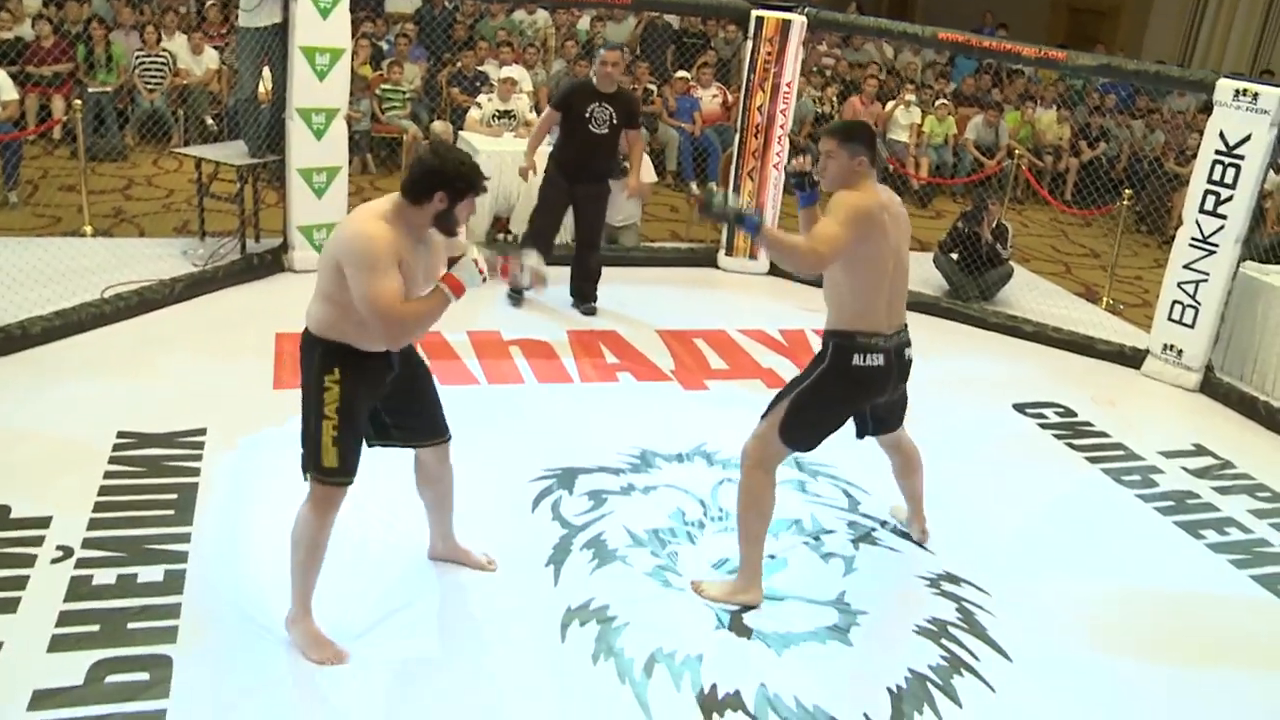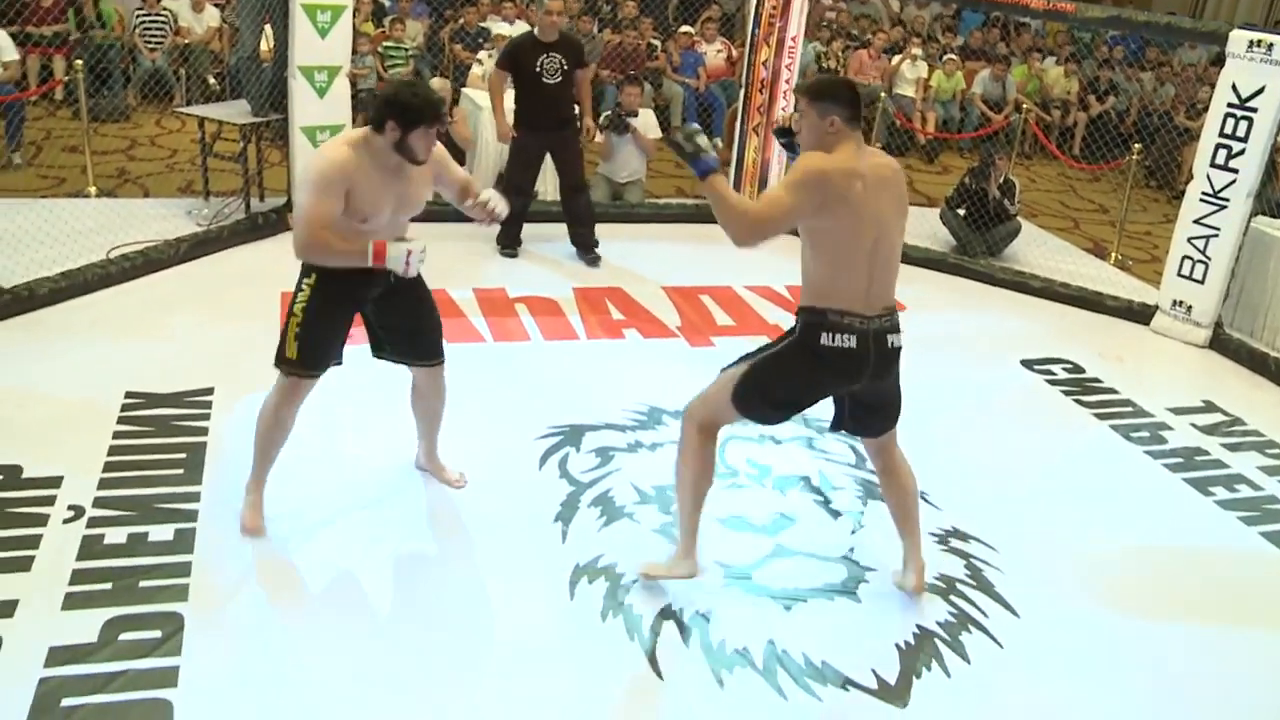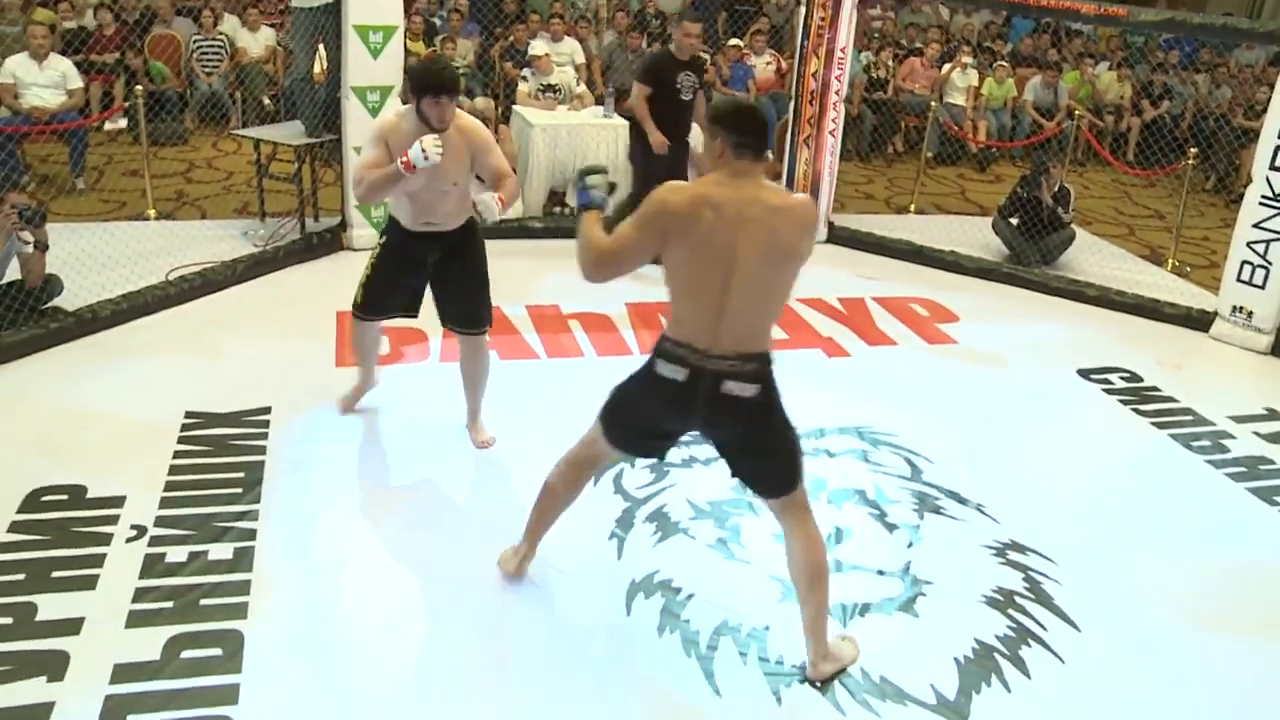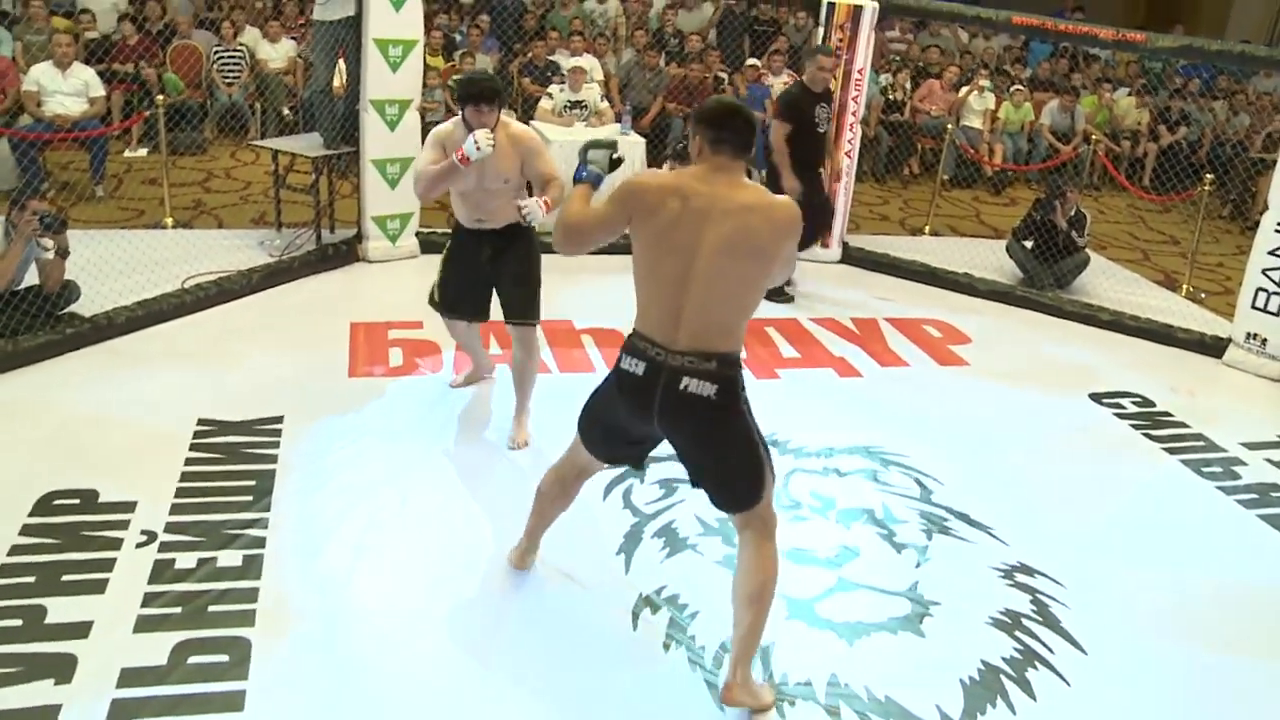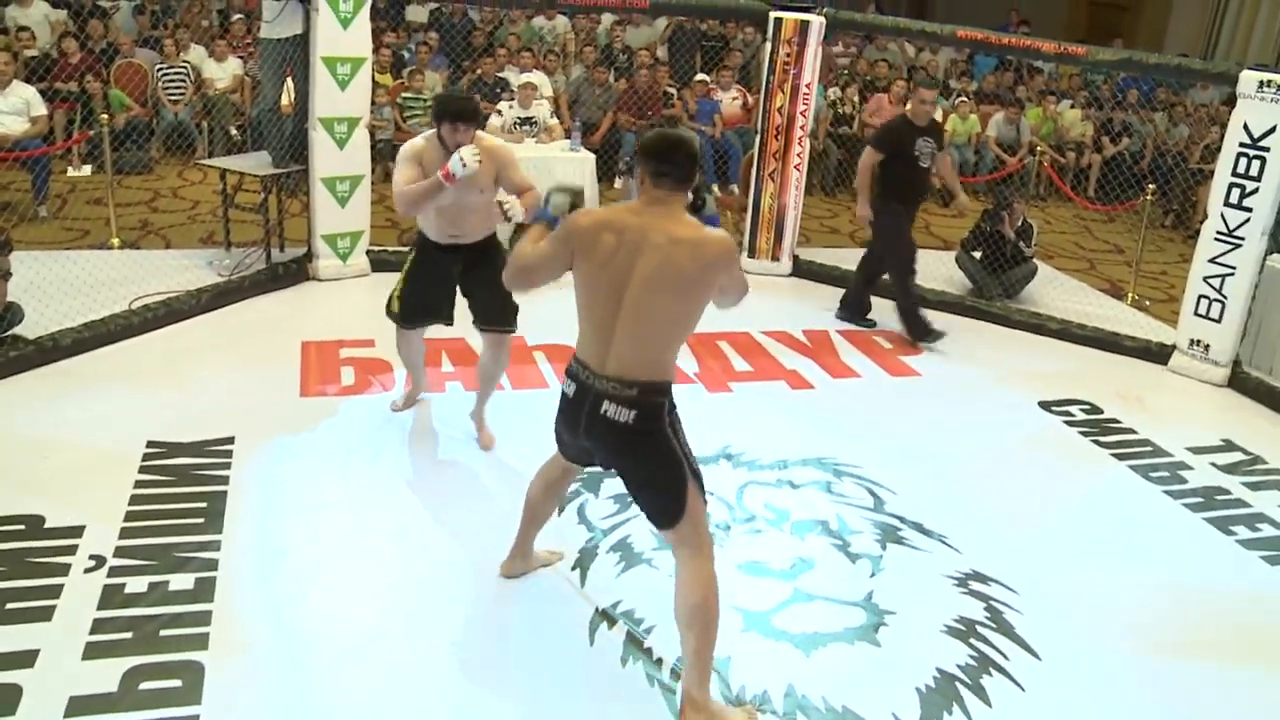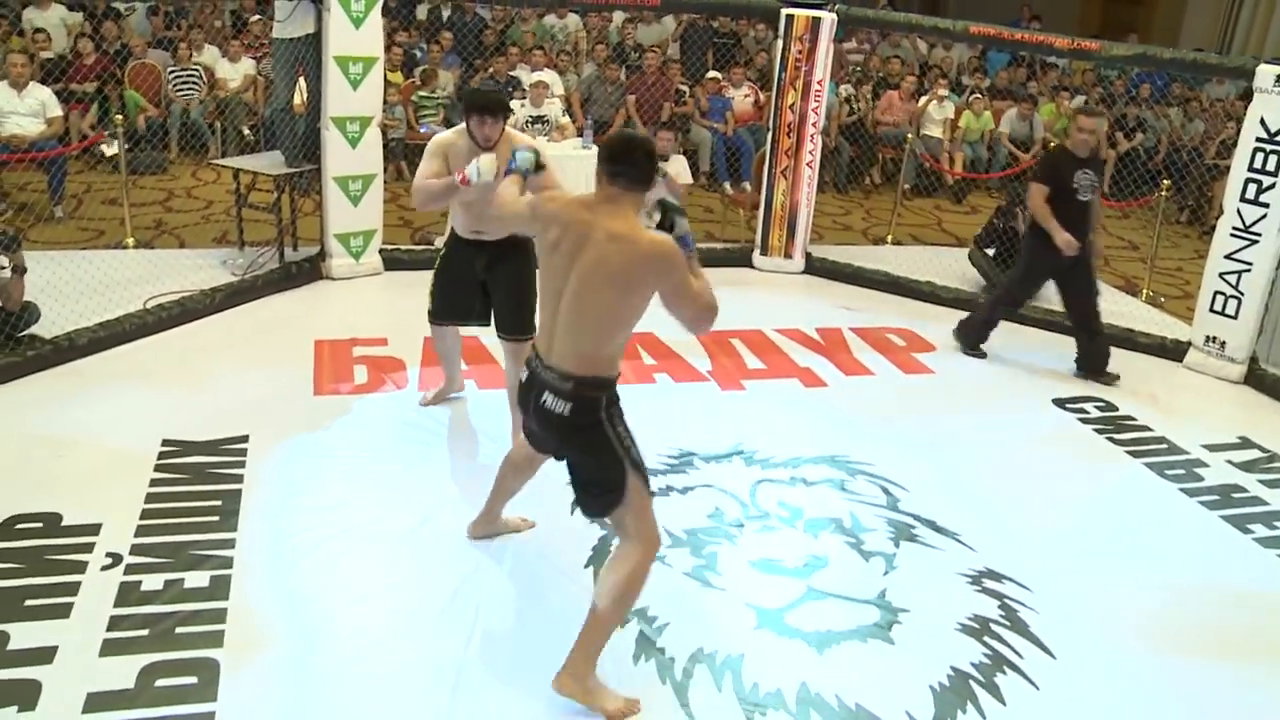
dt=0.7s
person 1, frame 1
left shoulder: (853, 203)
right shoulder: (889, 202)
left elbow: (811, 257)
right elbow: (823, 248)
left wrist: (749, 222)
right wrist: (806, 198)
left hip: (849, 357)
right hip: (893, 353)
left knee: (758, 455)
right knee: (892, 436)
left ankle: (747, 582)
right ankle: (916, 519)
person 1, frame 2
left shoulder: (817, 171)
right shoulder: (890, 169)
left elbow: (746, 230)
left wrist: (705, 166)
right wrist: (798, 148)
left hip: (820, 341)
right hip: (879, 343)
left knee: (700, 417)
right knee: (883, 449)
left ankle: (684, 554)
right ankle: (913, 570)
person 1, frame 3
left shoulder: (675, 202)
right shoulder: (800, 211)
left elbow: (596, 266)
left wrist: (590, 203)
left hip: (671, 374)
right hip: (745, 387)
left knee: (586, 454)
right knee: (796, 514)
left ankle: (521, 554)
right ankle: (821, 651)
person 1, frame 4
left shoulder: (648, 189)
right shoulder: (781, 214)
left elbow: (567, 237)
left wrist: (587, 176)
left hip: (637, 373)
right hip: (713, 391)
left knee: (575, 462)
right knee: (759, 532)
left ankle: (524, 553)
right ankle: (740, 684)
person 1, frame 5
left shoulder: (588, 225)
right shoulder: (713, 247)
left elbow: (517, 276)
right elbow: (732, 297)
left wrist: (545, 217)
left hip: (579, 393)
right hip: (641, 412)
left knee: (563, 464)
right knee: (695, 552)
left ankle: (519, 555)
person 1, frame 6
left shoulder: (553, 208)
right shoulder: (655, 249)
left elbow: (505, 207)
right elbow: (702, 319)
left wrist: (520, 171)
right wrist: (686, 246)
left hip: (535, 384)
right hip: (586, 405)
left knee: (534, 446)
right knee: (640, 542)
left ankle: (487, 518)
person 2, frame 1
left shoulder: (425, 223)
right shoulder: (371, 236)
left elbow: (451, 256)
right elbow: (396, 327)
right wrist: (456, 284)
left hip: (392, 355)
right hip: (339, 359)
left knee: (435, 447)
right knee: (328, 490)
left ankle: (444, 542)
right ankle: (300, 615)
person 2, frame 2
left shoulder: (428, 155)
right shoulder: (335, 162)
left elbow: (463, 189)
right elbow: (306, 243)
left wrist: (485, 201)
right wrist: (380, 252)
left hip: (393, 272)
right hip: (332, 275)
left knee: (431, 368)
right knee: (293, 381)
left ankle: (429, 455)
right ankle: (255, 486)
person 2, frame 3
left shoulder: (471, 131)
right shoulder: (387, 129)
left elbow: (507, 180)
right elbow: (363, 191)
left wrist: (498, 200)
right wrist: (410, 162)
left hip: (459, 238)
right hip: (403, 236)
left knee: (473, 335)
right knee: (366, 316)
left ankle: (475, 417)
right ankle: (366, 379)
person 2, frame 4
left shoulder: (522, 137)
right shoulder: (442, 135)
left elbow: (557, 185)
right elbow: (422, 188)
left wrist: (545, 203)
right wrist: (463, 157)
left hip: (514, 237)
right hip: (467, 237)
left knee: (523, 330)
right knee: (455, 315)
left ankle: (520, 415)
right ankle: (481, 365)
person 2, frame 5
left shoulder: (496, 150)
right shoulder: (414, 151)
left elbow: (531, 193)
right elbow: (404, 207)
left wrist: (519, 207)
right wrist: (448, 174)
left hip: (483, 251)
right hip: (432, 250)
left knee: (499, 336)
right knee: (407, 326)
left ankle: (479, 412)
right ankle: (417, 385)
person 2, frame 6
left shoulder: (523, 148)
right shoulder: (443, 144)
right elbow: (419, 197)
right wrist: (464, 178)
left hip: (511, 248)
right hip: (463, 245)
left knee: (517, 344)
right knee: (442, 322)
left ankle: (520, 427)
right ankle: (452, 382)
person 3, frame 1
left shoulder: (628, 103)
right shoulder: (574, 91)
left elbow: (635, 140)
right elbow: (547, 121)
left wrist: (634, 174)
right wrist: (529, 155)
left hip: (596, 182)
right hip: (560, 175)
left knee: (590, 241)
right knee: (540, 230)
left ankle: (584, 296)
right ankle: (519, 283)
person 3, frame 2
left shoulder: (573, 45)
right shoulder: (518, 46)
left elbow: (582, 80)
right elbow: (497, 81)
left wrist: (587, 115)
right wrist: (501, 120)
left hip: (565, 127)
right hip: (528, 129)
left knee: (576, 185)
right knee: (518, 185)
left ankle: (585, 244)
right ankle: (508, 239)
person 3, frame 3
left shoulder: (697, 66)
right shoulder: (657, 62)
left elbow: (697, 101)
right elbow: (636, 98)
left wrist: (707, 132)
right wrist: (653, 132)
left hip: (677, 142)
right hip: (651, 141)
right knee: (643, 195)
person 3, frame 4
left shoulder: (827, 95)
right shoulder: (792, 97)
right elbow: (776, 136)
right wrist: (787, 176)
left hip: (810, 173)
right hip: (788, 175)
left knee: (822, 220)
right ankle: (770, 284)
person 3, frame 5
left shoulder: (934, 129)
right shoulder: (893, 129)
left elbow: (941, 161)
right elbow: (866, 163)
left wrist: (958, 192)
right wrist: (862, 202)
left hip: (908, 206)
right hip: (888, 207)
left knee: (876, 259)
right knee: (903, 264)
left ankle: (850, 307)
right ankle: (916, 327)
person 3, frame 6
left shoulder: (1096, 162)
right shoulder: (1052, 160)
right elbow: (1036, 200)
left wrist: (1095, 235)
right wrist: (1058, 233)
left hip: (1076, 246)
right hip: (1045, 244)
left knee: (1086, 306)
right knee: (1012, 294)
left ankle: (1094, 365)
right ankle: (968, 332)
